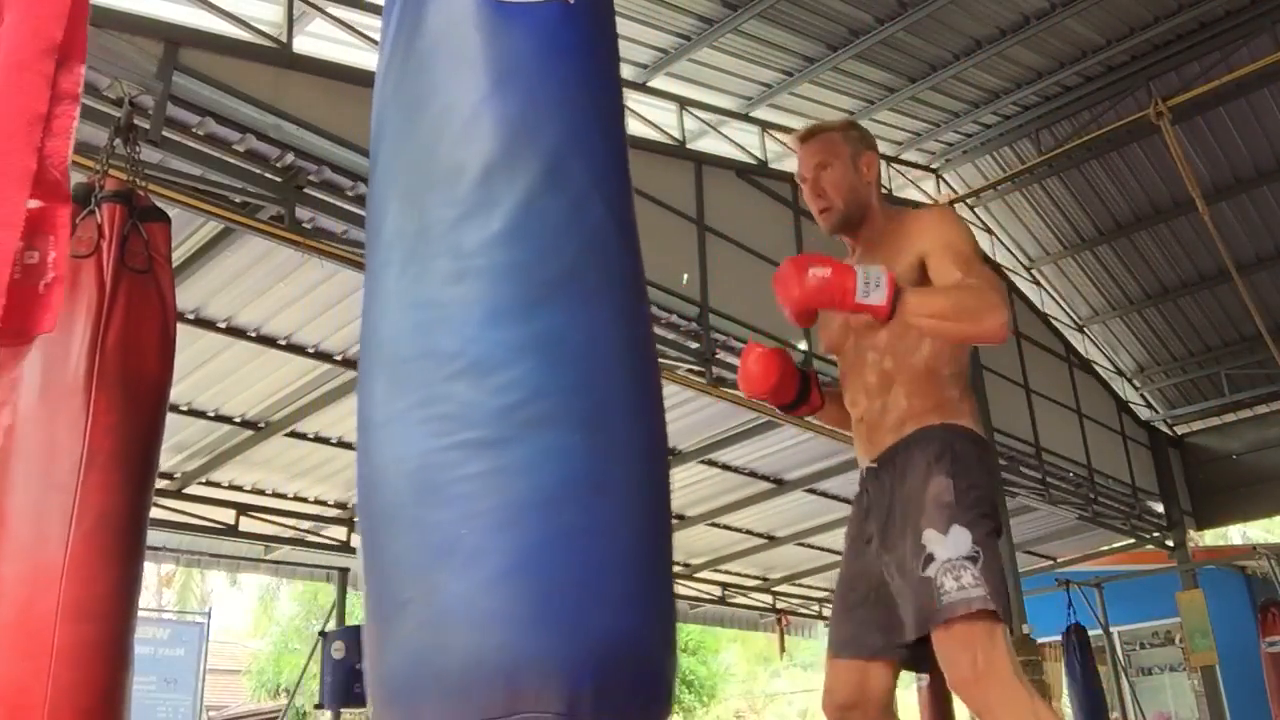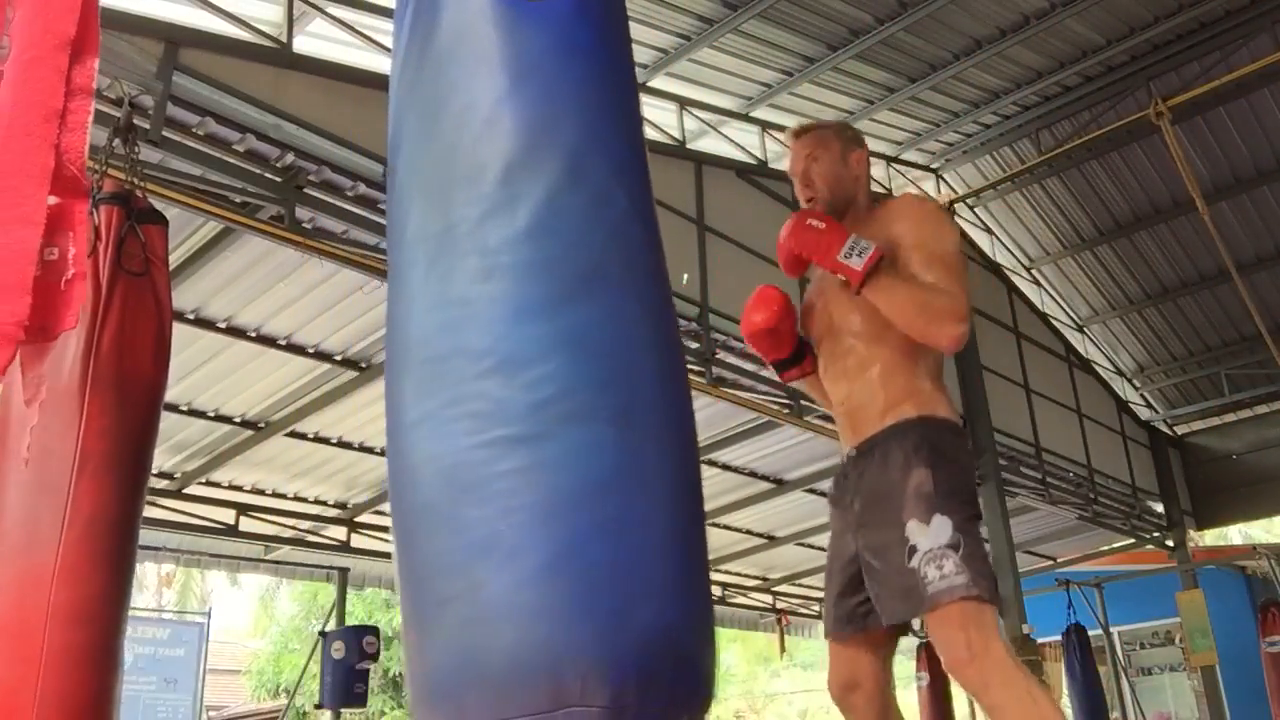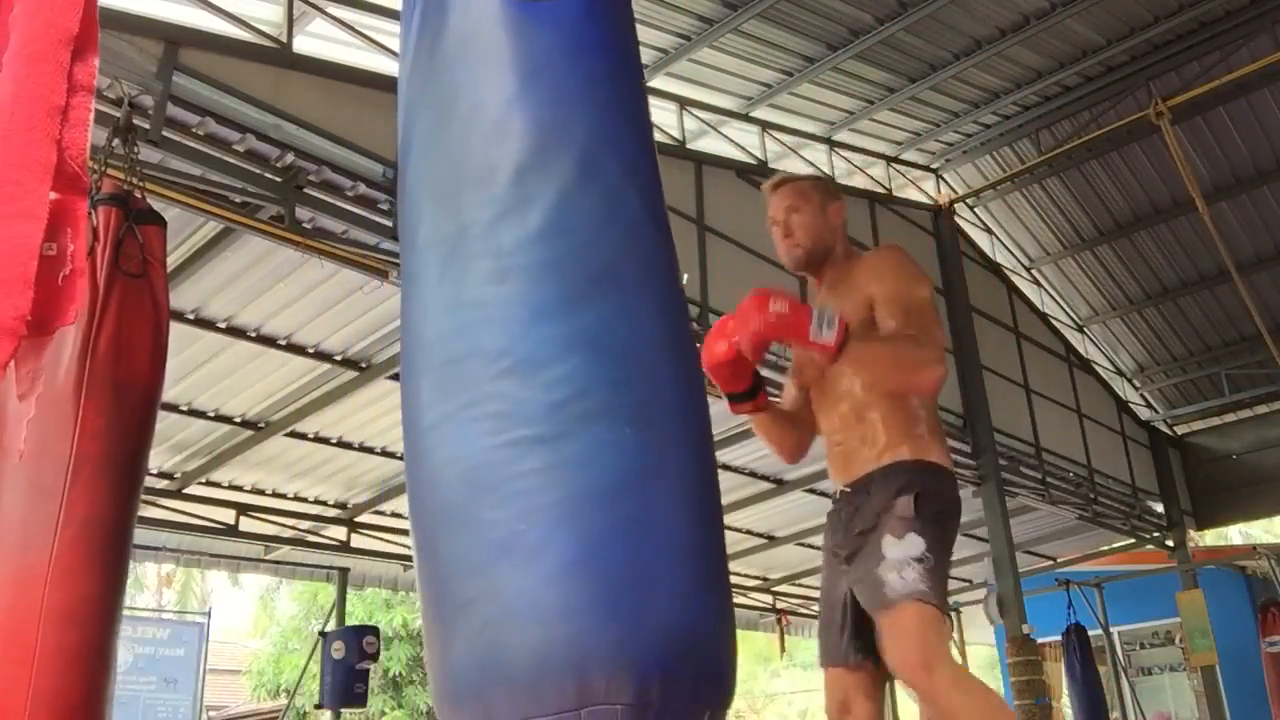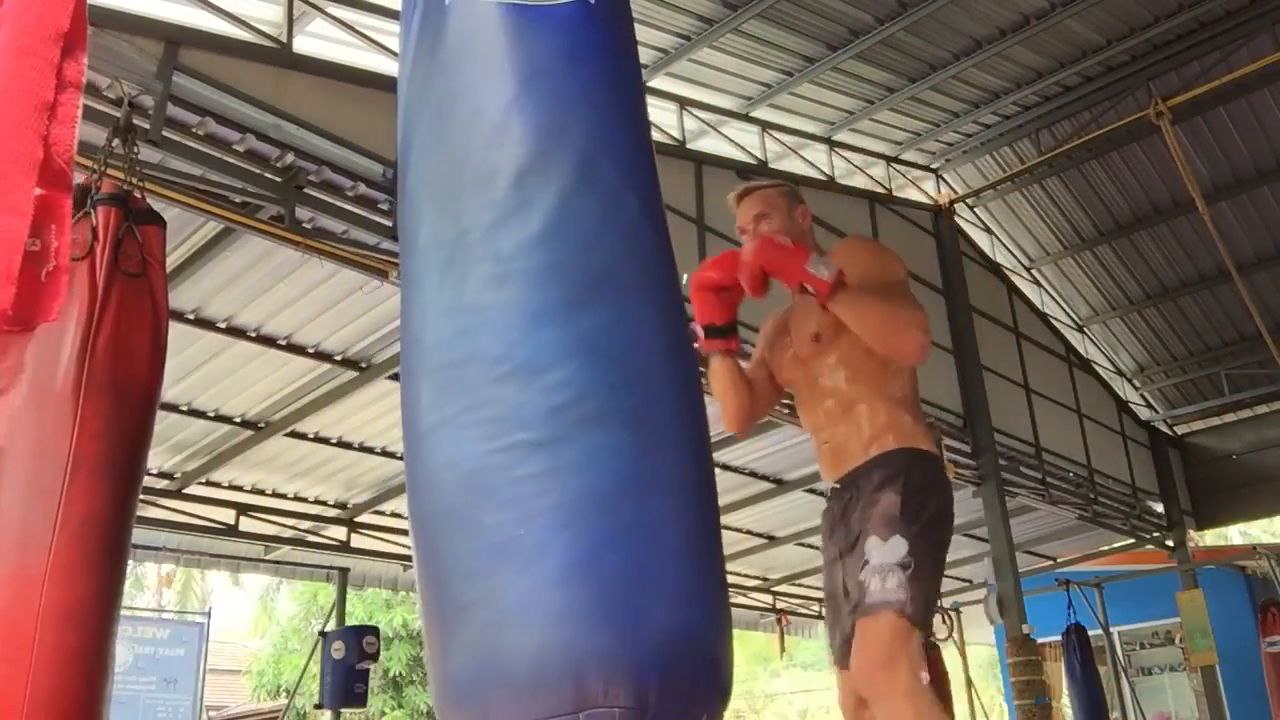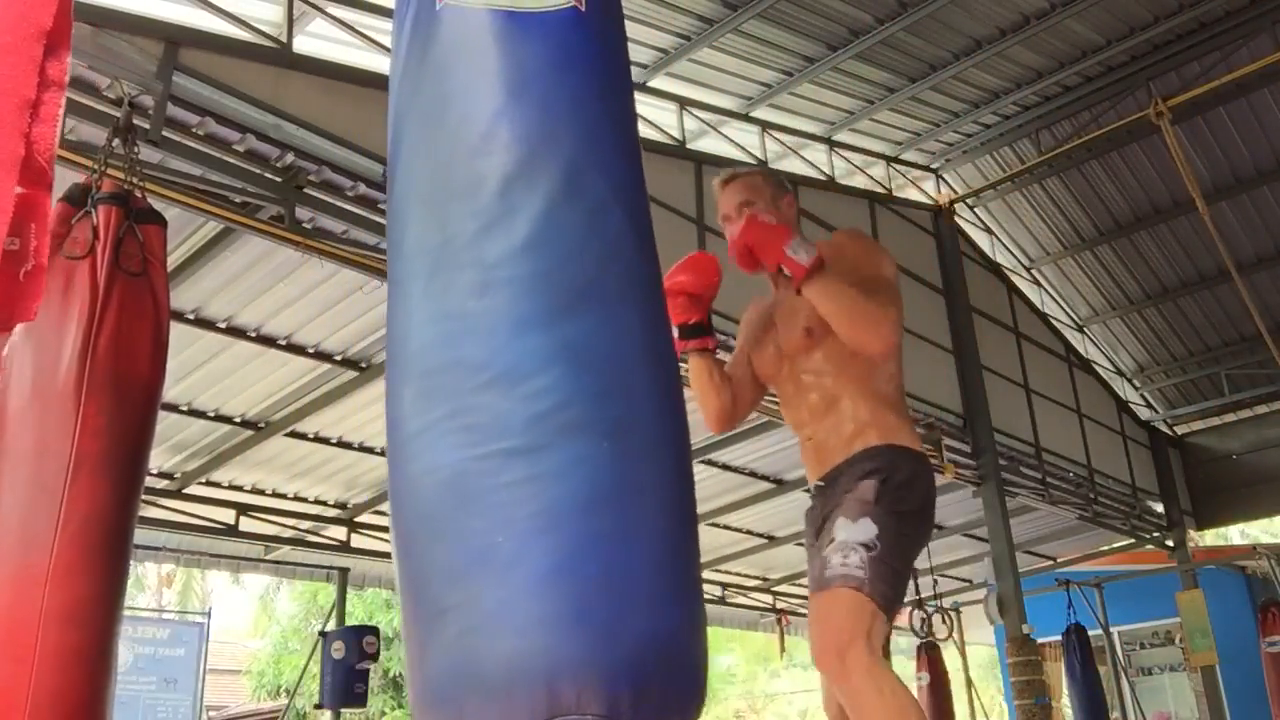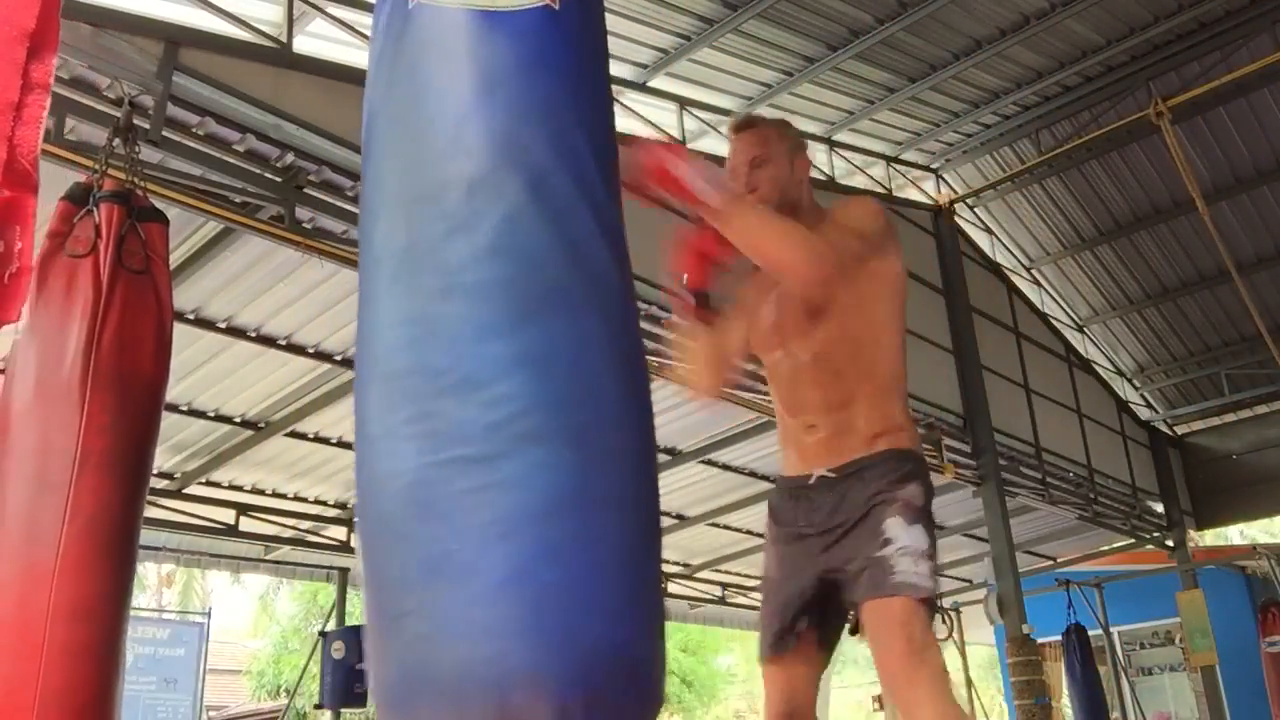
dt=0.2s
person 1, frame 1
left shoulder: (929, 229)
right shoulder: (831, 291)
left elbow: (991, 316)
left wrist: (863, 290)
right wrist: (801, 395)
left hip: (939, 463)
right hip: (878, 491)
left knee: (977, 671)
person 1, frame 2
left shoulder: (908, 219)
right shoulder: (822, 283)
left elbow: (949, 325)
left wrist: (849, 257)
right wrist: (790, 354)
left hip: (915, 452)
right hip: (858, 475)
left knee: (970, 651)
person 1, frame 3
left shoulder: (885, 269)
right shoulder: (805, 325)
left elbow: (926, 371)
right elbow: (791, 445)
left wrist: (814, 329)
right wrist: (743, 389)
left hip: (907, 491)
right hip: (850, 512)
left knee: (917, 656)
person 1, frame 4
left shoulder: (857, 257)
right shoulder: (778, 331)
left elbow: (912, 342)
right elbow: (739, 417)
left wrist: (812, 275)
right wrist: (717, 326)
left hip: (896, 480)
right hip: (845, 504)
left knee: (884, 666)
person 1, frame 5
left shoulder: (846, 251)
right shoulder: (760, 320)
left elbow: (881, 337)
right elbow: (721, 413)
left wrist: (794, 258)
right wrist: (691, 327)
left hip: (881, 475)
right hip: (831, 497)
left knee: (841, 649)
person 1, frame 6
left shoulder: (858, 222)
right shoulder: (758, 284)
left elbow: (815, 268)
right elbow: (703, 377)
left wrist: (709, 203)
left hip: (881, 484)
right hip: (798, 505)
left knee: (905, 658)
